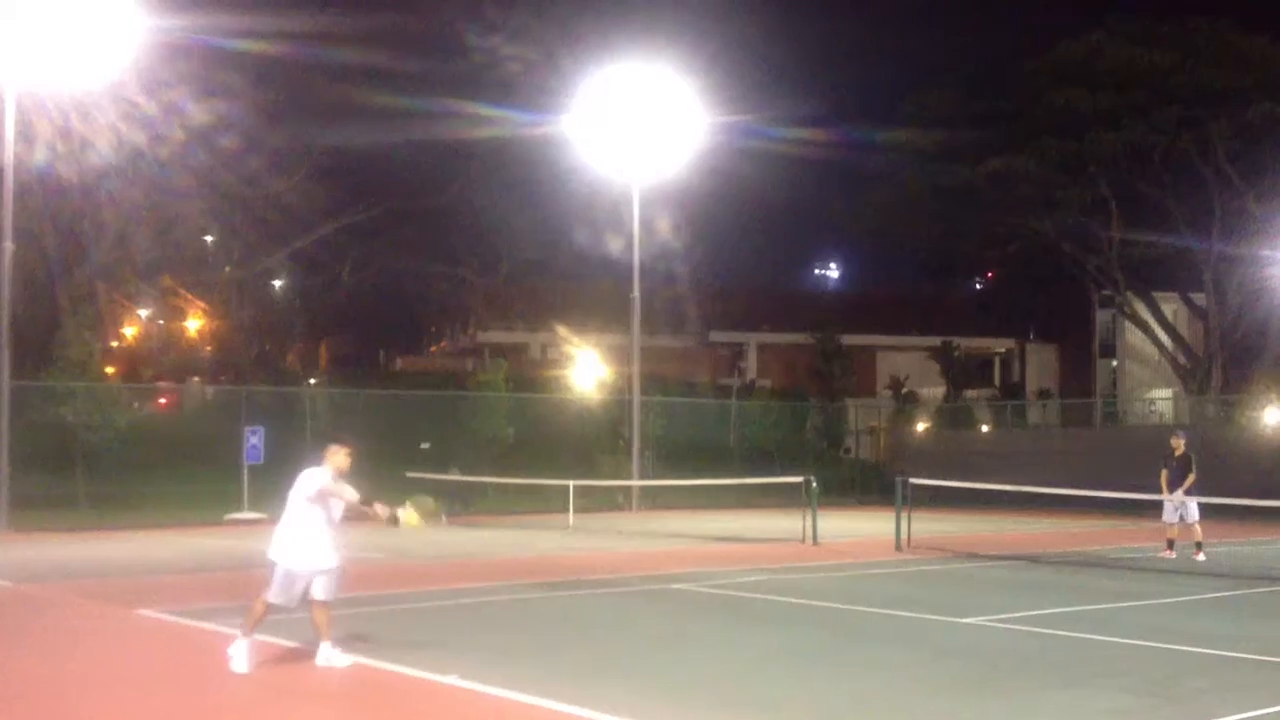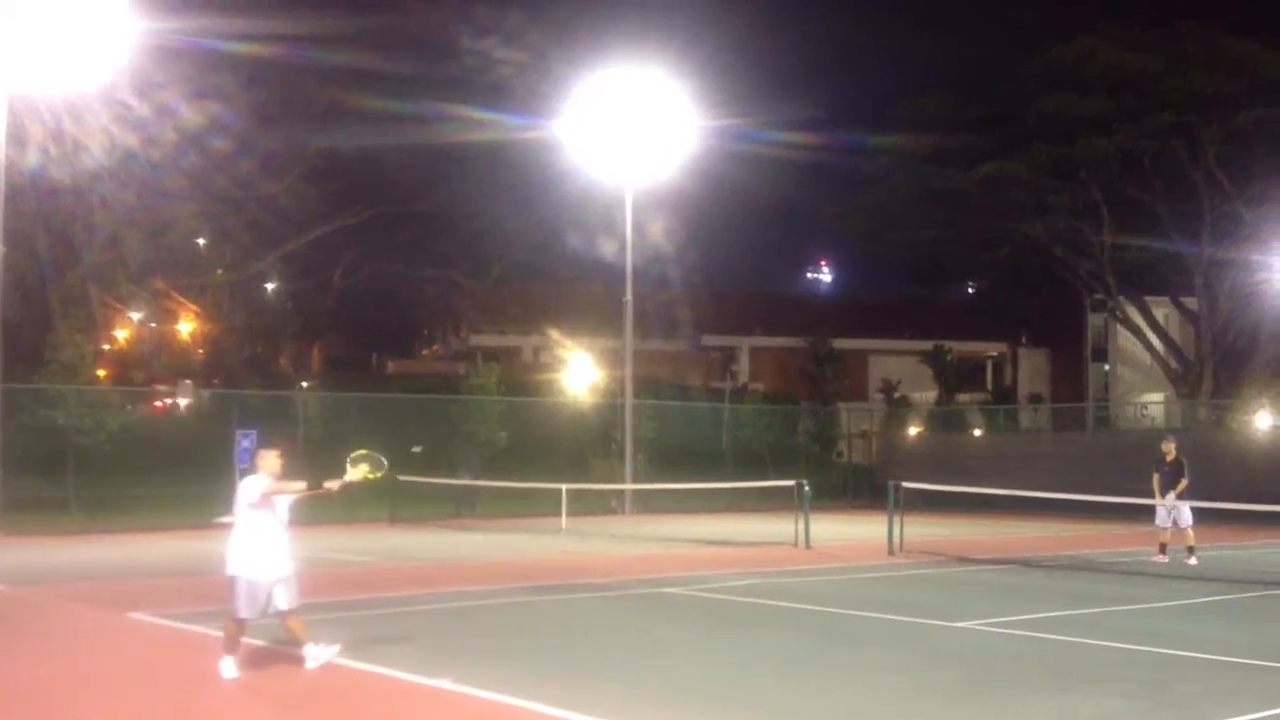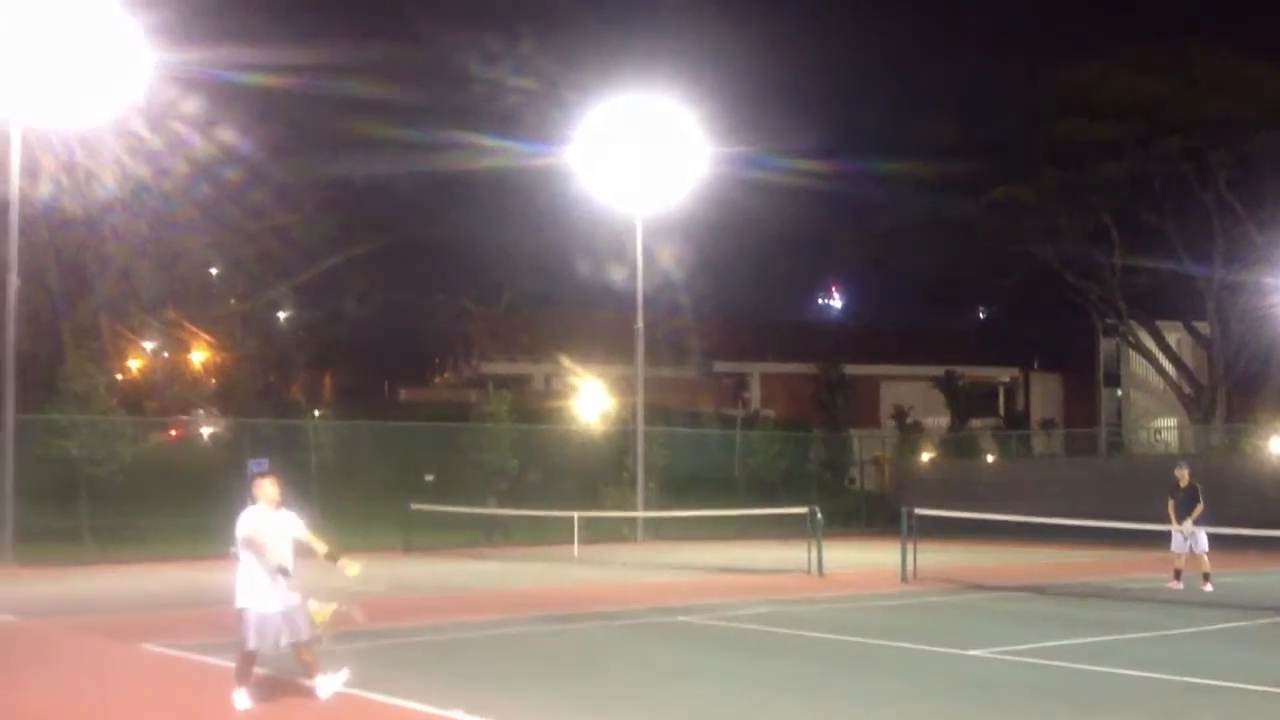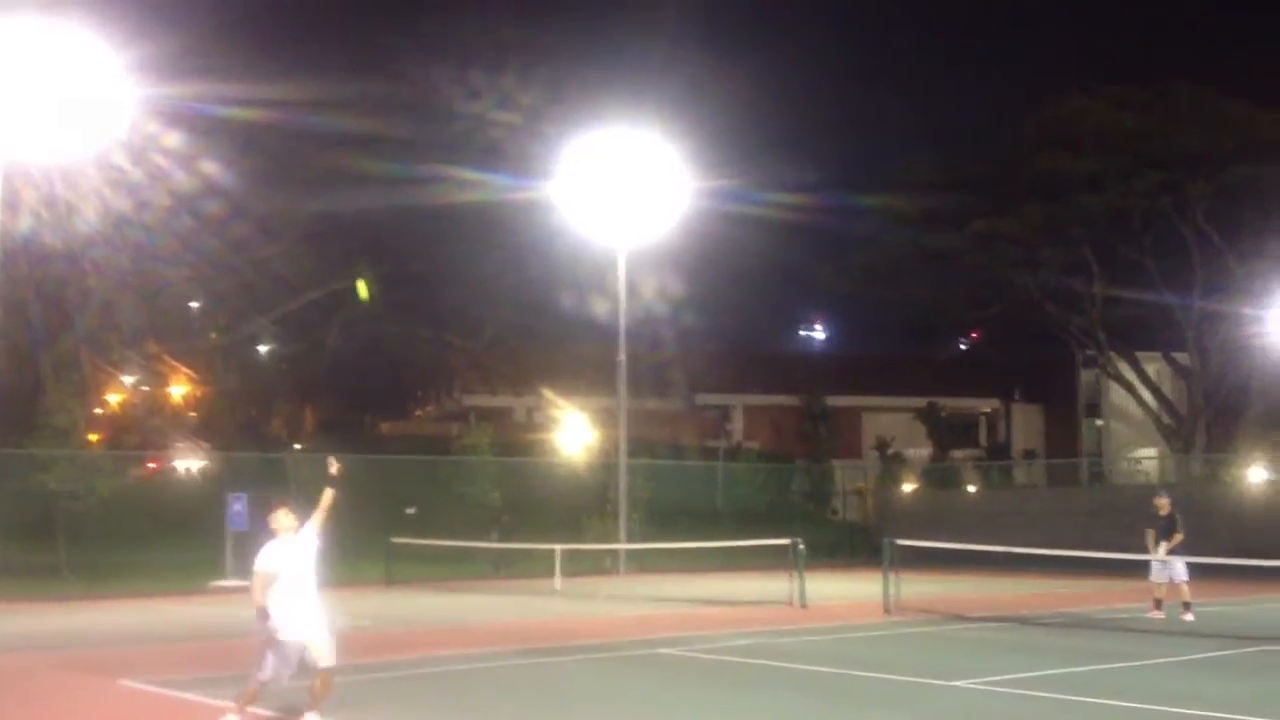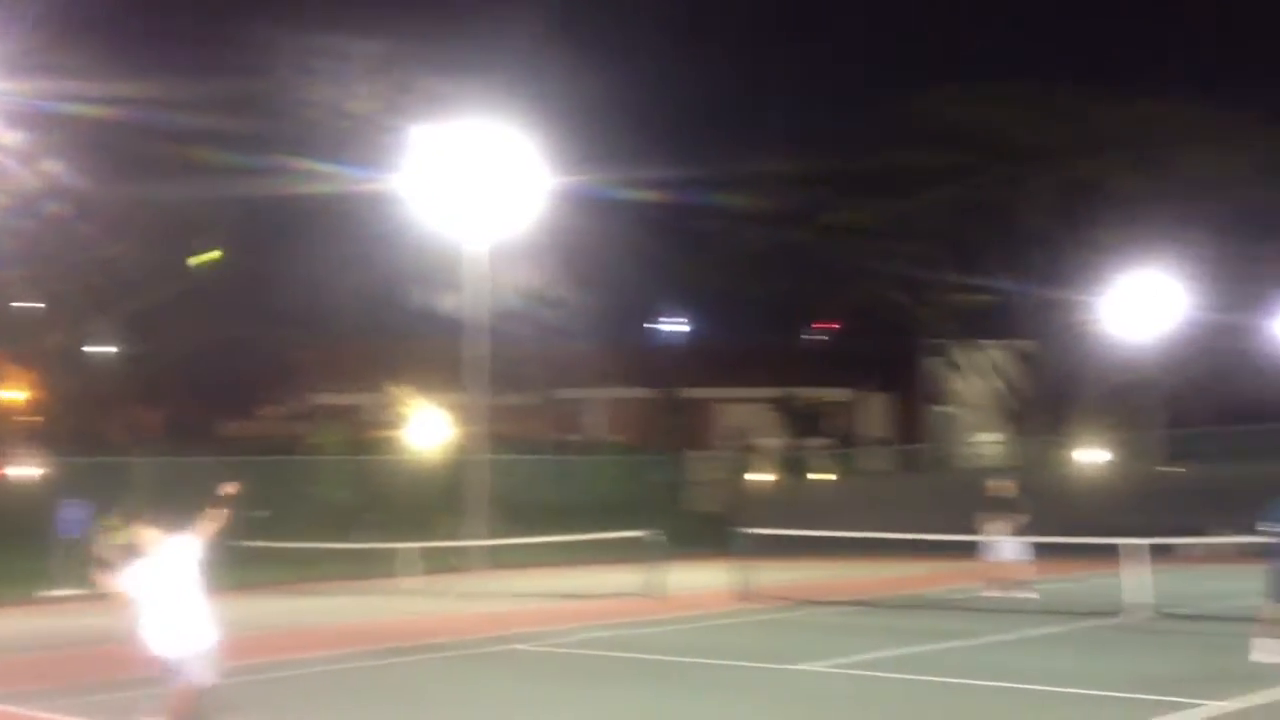
dt=0.5s
person 1, frame 1
left shoulder: (339, 483)
right shoulder: (313, 477)
left elbow: (356, 504)
right elbow: (336, 492)
left wrist: (375, 509)
right wrist: (371, 504)
left hip: (324, 555)
right hip: (295, 552)
left knee: (321, 601)
right knee: (271, 598)
left ankle: (326, 649)
right ankle: (243, 642)
person 1, frame 2
left shoulder: (281, 487)
right shoulder: (250, 484)
left elbow: (299, 489)
right elbow: (283, 488)
left wrist: (332, 484)
right wrist: (318, 485)
left hip: (280, 564)
right hip: (249, 565)
left knee: (288, 610)
right knee: (240, 615)
left ankle: (310, 651)
right ankle: (228, 658)
person 1, frame 3
left shoulder: (287, 516)
right shoulder: (249, 518)
left elbow: (309, 538)
right elbow: (263, 547)
left wrist: (336, 558)
right wrist: (283, 570)
left hip: (287, 596)
right hip: (257, 597)
left knee: (301, 641)
right knee: (251, 648)
left ankle: (320, 681)
right ankle: (241, 690)
person 1, frame 4
left shoulder: (305, 539)
right shoulder: (271, 552)
left elbow: (322, 509)
right elbow: (259, 589)
left wrist: (332, 478)
right wrist: (265, 617)
left hip: (314, 624)
right hip: (284, 628)
left knee: (325, 668)
right knee: (266, 677)
person 1, frame 5
left shoulder: (182, 547)
right shoulder: (137, 572)
left elbow: (210, 526)
left wrist: (223, 500)
left hip: (199, 635)
right hip: (170, 641)
left knee: (199, 683)
right knee: (191, 683)
